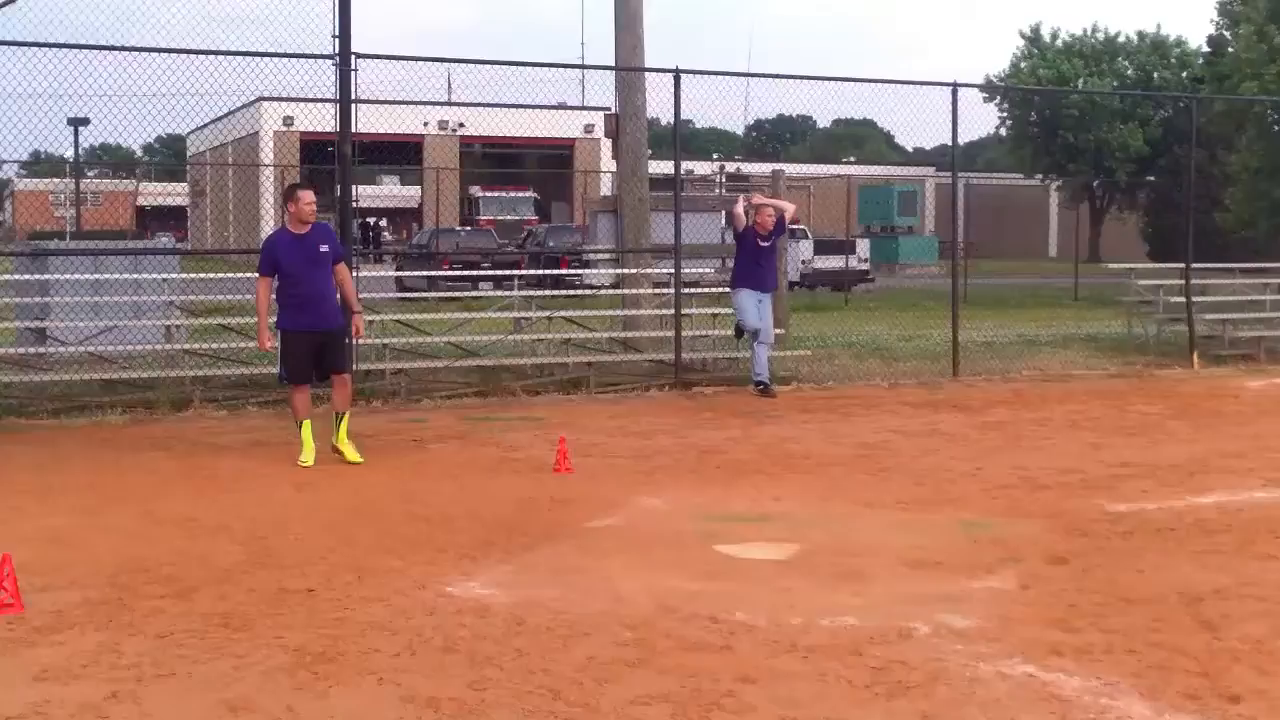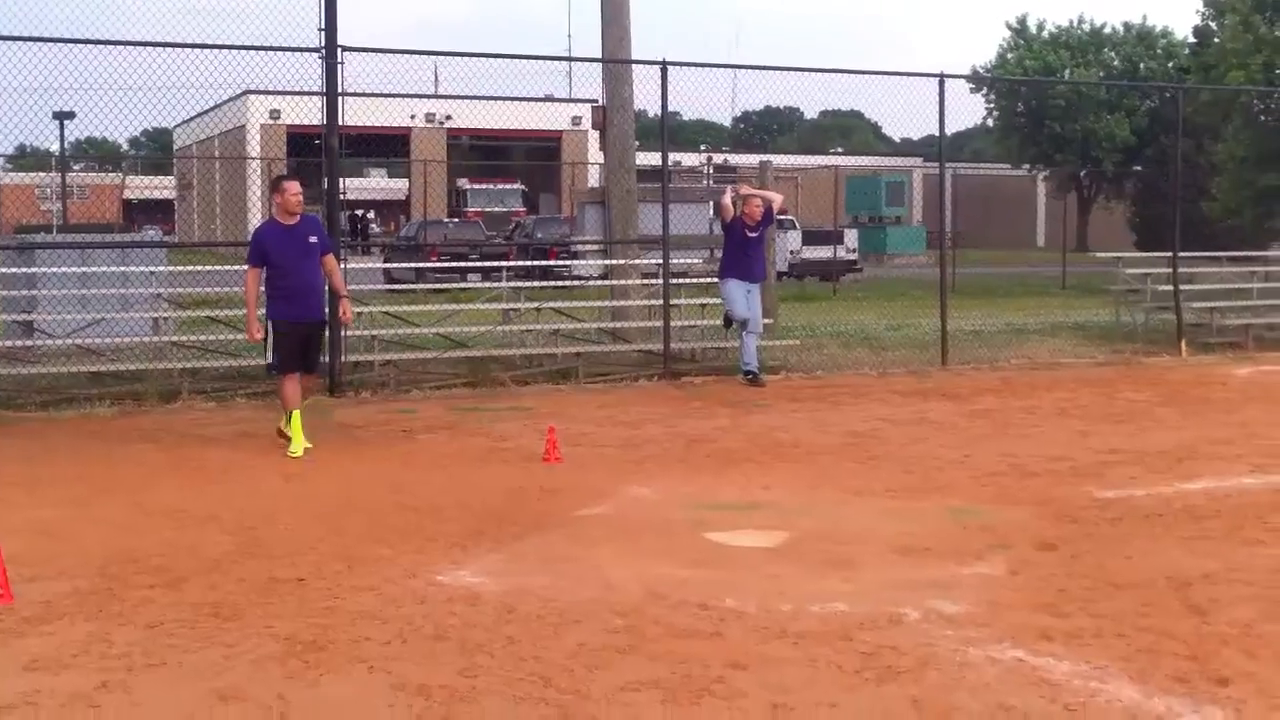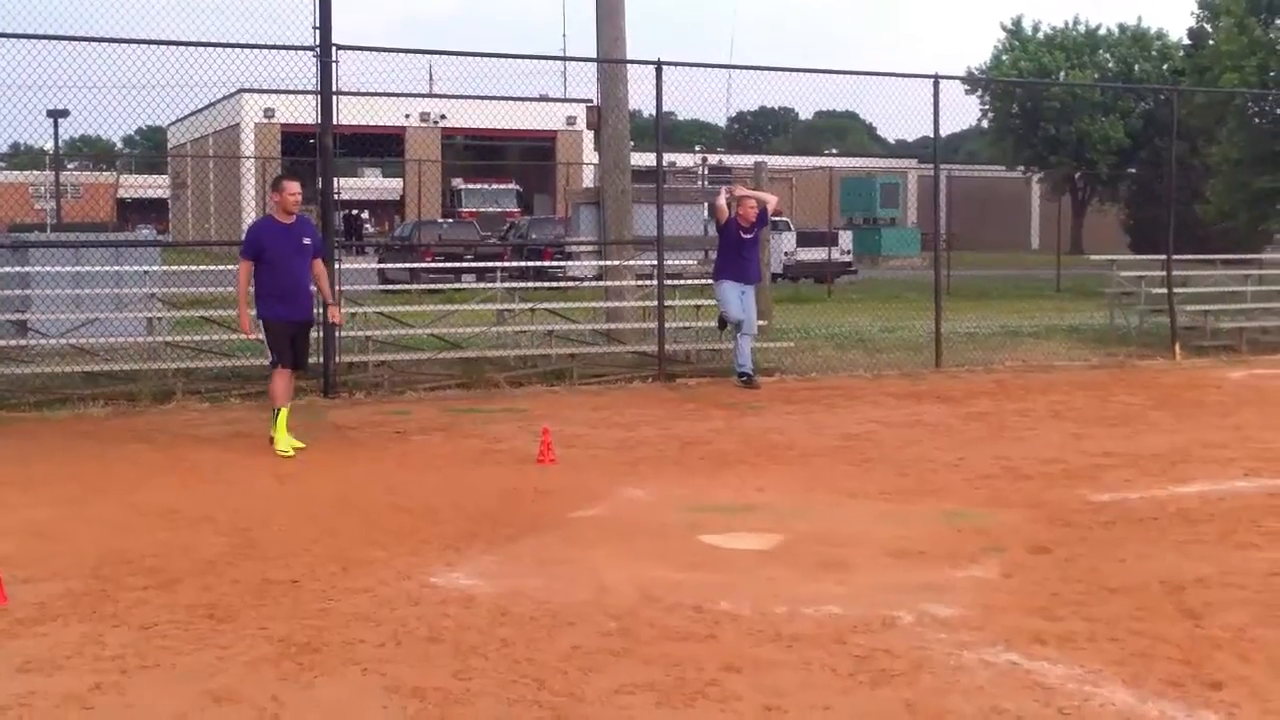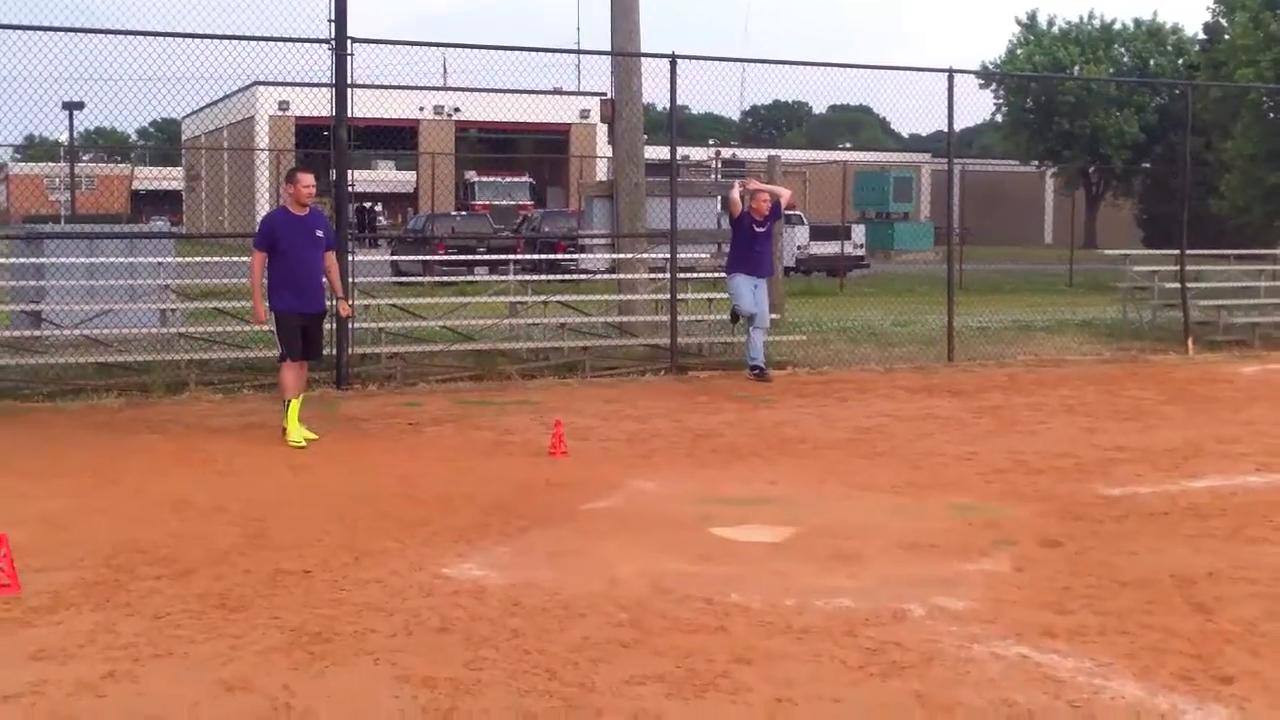
dt=0.5s
person 1, frame 1
left shoulder: (326, 234)
right shoulder: (275, 243)
left elbow: (342, 274)
right elbow: (263, 285)
left wrist: (356, 311)
right wrist: (262, 328)
left hip: (332, 324)
right hip: (294, 328)
left knee: (343, 377)
right knee: (299, 384)
left ankle: (341, 439)
right ankle: (307, 443)
person 1, frame 2
left shoulder: (314, 225)
right shoulder: (264, 234)
left elbow: (329, 263)
right elbow: (253, 276)
left wrist: (343, 297)
right wrist: (252, 318)
left hip: (315, 316)
right hip: (283, 318)
left knee: (308, 373)
right knee: (288, 374)
left ankle: (287, 423)
right ankle: (296, 434)
person 1, frame 3
left shoulder: (308, 228)
right shoulder: (259, 230)
left elbow: (318, 268)
right elbow: (244, 270)
left wrist: (330, 302)
right wrist: (243, 310)
left hip: (303, 314)
right hip: (273, 314)
left knee: (292, 370)
right knee: (281, 368)
left ankle: (279, 430)
right ankle: (280, 434)
person 1, frame 4
left shoulder: (321, 220)
right shoulder: (273, 221)
left elbow: (330, 261)
right elbow: (258, 261)
left wrist: (340, 297)
right wrist: (258, 301)
left hip: (315, 306)
right hip: (286, 306)
left knee: (304, 361)
right knee: (290, 360)
left ankle: (294, 419)
right ankle: (291, 424)
person 2, frame 1
left shoulder: (774, 232)
right shoulder: (746, 233)
left elbow: (791, 208)
right elbow: (737, 212)
left wrist: (763, 200)
right wrist: (741, 202)
left hip: (765, 293)
right hip: (743, 289)
left knee: (764, 338)
right knee: (753, 325)
left ankle: (760, 382)
right ankle: (742, 325)
person 2, frame 2
left shoulder: (762, 223)
right shoulder: (734, 224)
left elbow: (778, 199)
right elbow: (725, 204)
left wrist: (751, 191)
right wrist: (729, 192)
left hip: (754, 283)
right hip: (732, 280)
left knee: (753, 328)
right knee: (741, 315)
left ankle: (750, 371)
right ankle: (731, 314)
person 2, frame 3
left shoulder: (757, 224)
right shoulder: (729, 225)
left elbow: (773, 200)
right elbow: (720, 205)
left wrist: (746, 192)
right wrist: (724, 194)
left hip: (748, 284)
right hip: (726, 281)
left knee: (747, 329)
right knee: (736, 316)
left ankle: (744, 373)
right ankle: (725, 316)
person 2, frame 4
left shoulder: (770, 217)
right shoulder: (742, 218)
left elbow: (787, 194)
right elbow: (733, 198)
left wrist: (760, 186)
right wrist: (737, 187)
left hip: (761, 277)
right hip: (739, 274)
left knee: (760, 323)
right knee: (748, 309)
left ankle: (756, 366)
right ankle: (737, 310)
